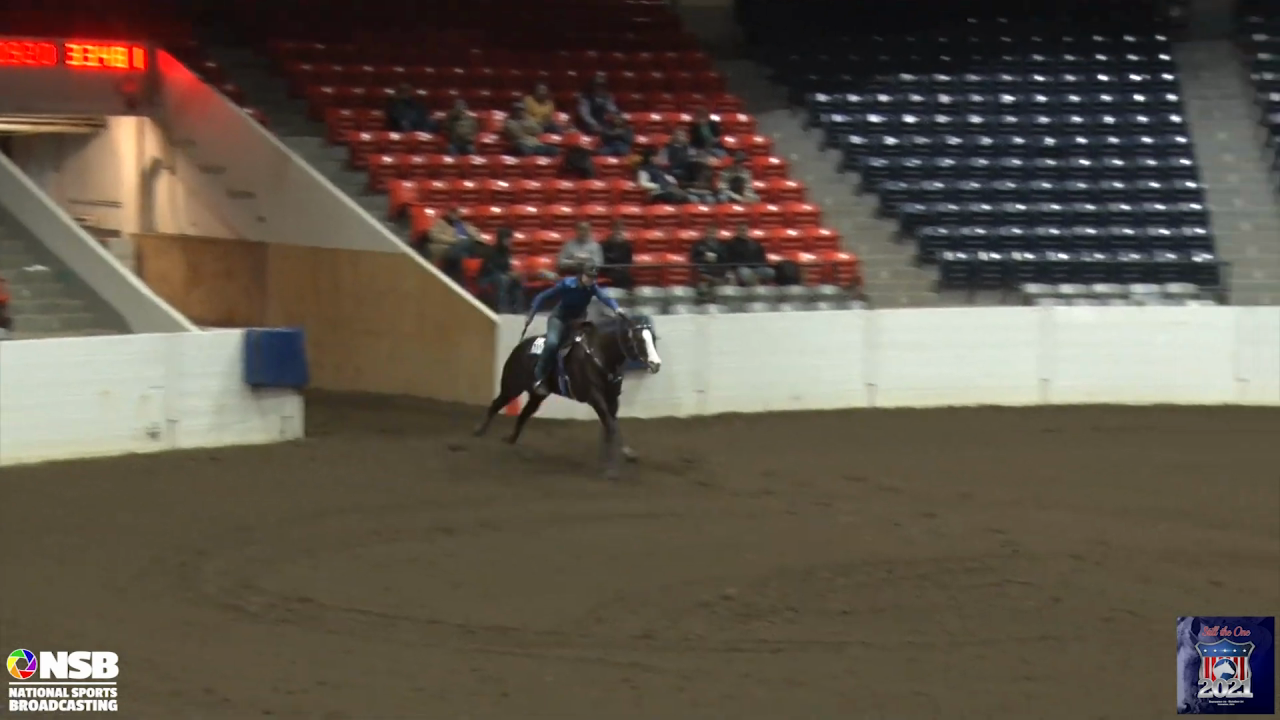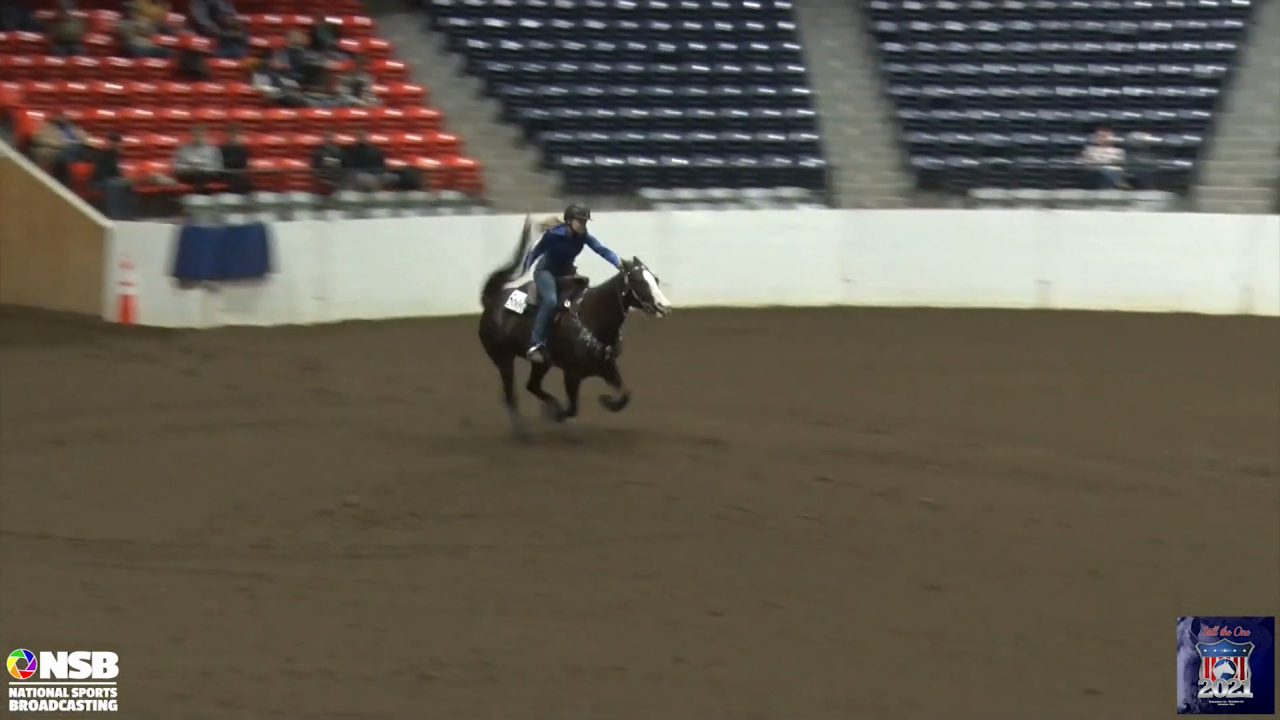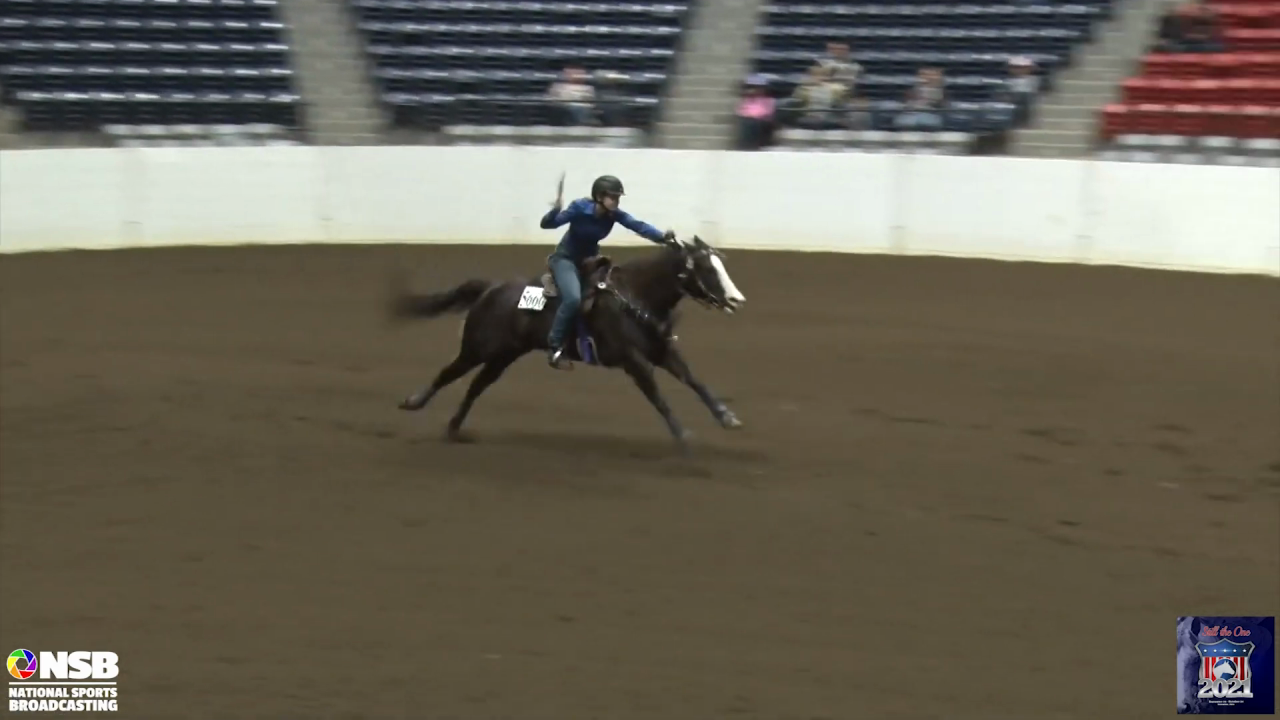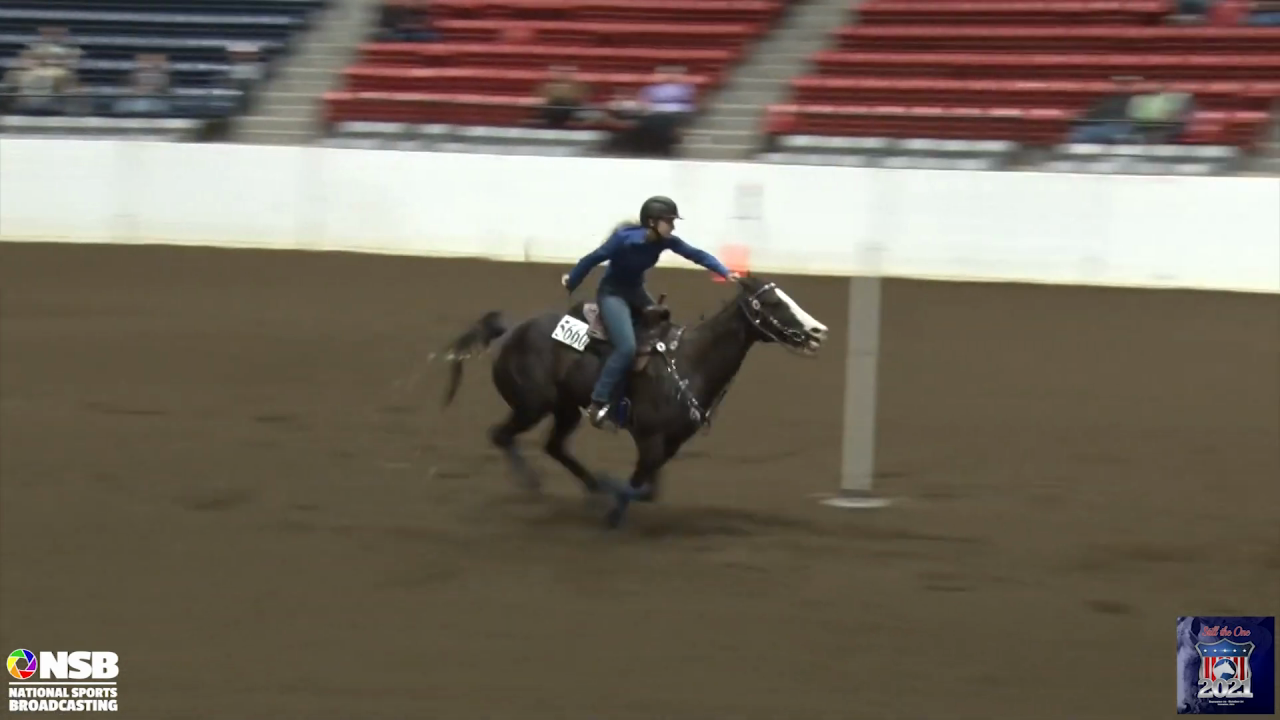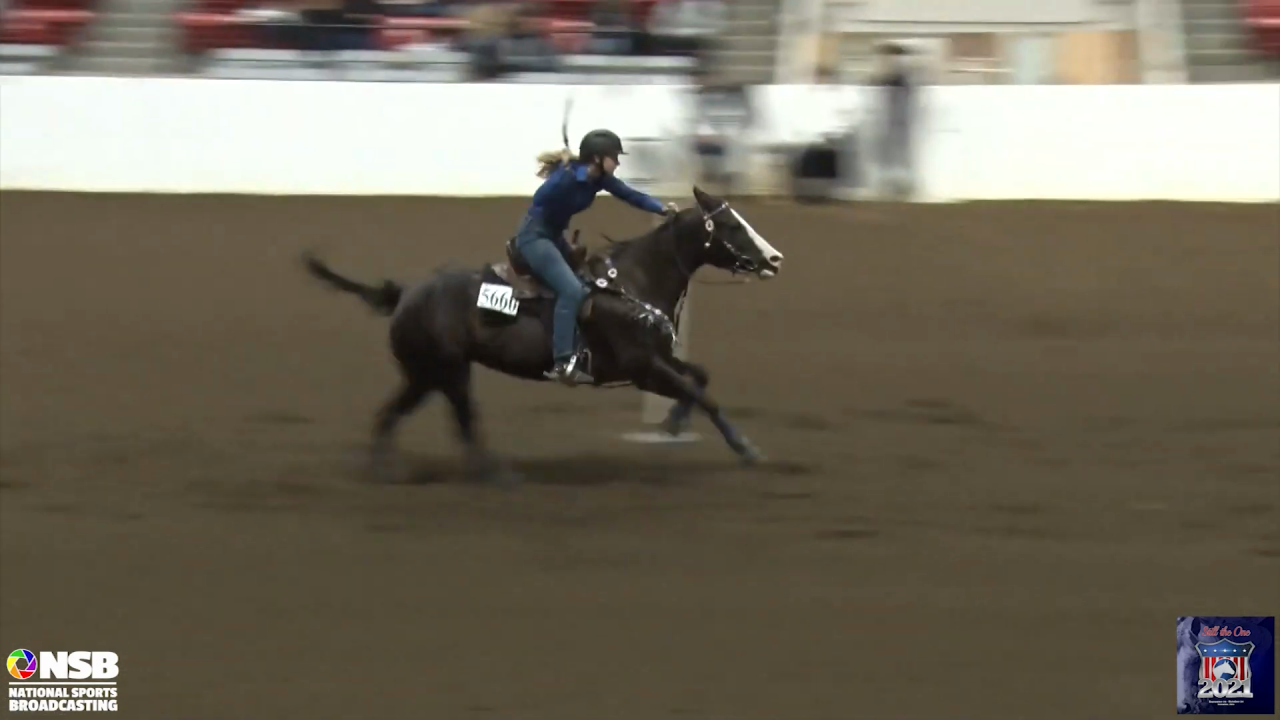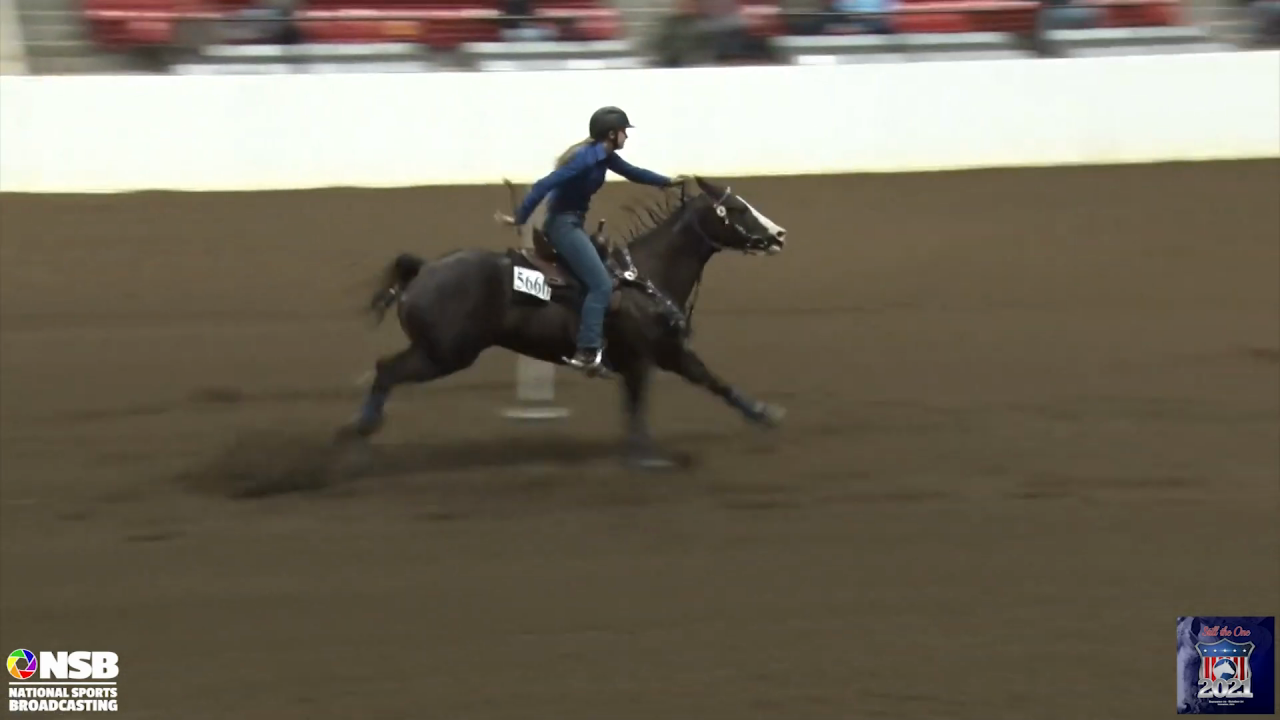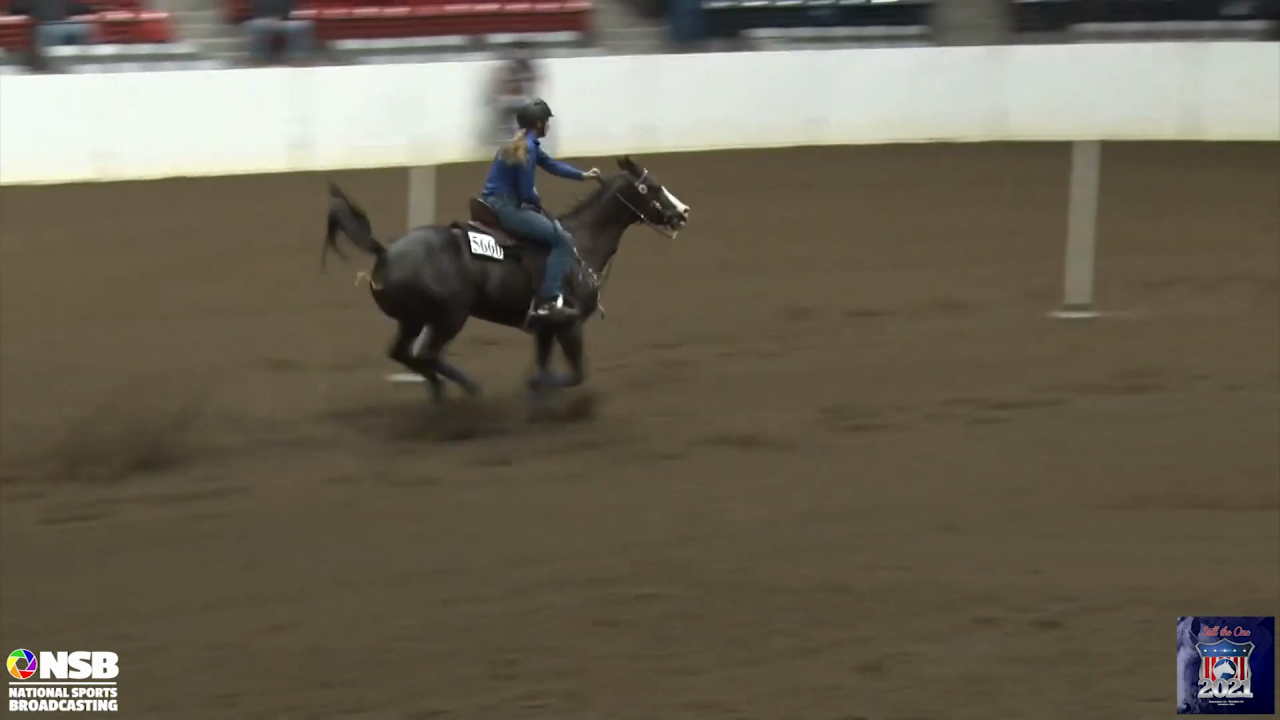
dt=0.5s
person 1, frame 1
left shoulder: (593, 288)
right shoulder: (566, 284)
left elbow: (606, 298)
right elbow: (543, 297)
left wrist: (617, 309)
right wrist: (531, 315)
left hip: (579, 320)
right hip: (559, 318)
right knee: (552, 343)
right ankle: (539, 378)
person 1, frame 2
left shoulder: (583, 236)
right shoulder: (554, 234)
left elbow: (602, 250)
right elbow: (536, 252)
left wrist: (618, 263)
right wrist: (525, 269)
left hip: (567, 273)
right hip: (547, 272)
right knee: (550, 302)
right ankle: (536, 344)
person 1, frame 3
left shoulder: (614, 214)
right shoulder: (579, 209)
left elbow: (639, 226)
right elbow: (548, 223)
left wrist: (662, 236)
right wrist: (555, 211)
left hip: (589, 259)
right hip: (565, 259)
right knee: (573, 298)
right ankle: (555, 346)
person 1, frame 4
left shoulder: (665, 240)
right shoulder: (626, 239)
left elbow: (697, 255)
right elbow: (592, 259)
left wrist: (724, 271)
right wrist: (571, 283)
left hip: (635, 293)
right hip: (612, 295)
right knee: (627, 347)
right ankle: (598, 404)
person 1, frame 5
left shoulder: (599, 178)
right shoulder: (567, 175)
left elbow: (630, 195)
right elbow: (540, 199)
left wrist: (662, 208)
right wrist: (564, 168)
left hip: (553, 236)
right hip: (533, 237)
right knee: (572, 291)
right ankle: (562, 362)
person 1, frame 6
left shoulder: (606, 156)
right shoulder: (585, 158)
left elbow: (632, 173)
right elbow: (544, 186)
left wrist: (668, 181)
right wrist: (519, 218)
left hip: (572, 224)
right hip: (563, 225)
left knee: (604, 277)
right knee: (602, 285)
right ankle: (586, 352)
person 1, frame 7
left shoulder: (526, 143)
right shoulder: (527, 149)
left elbow: (552, 165)
right elbow: (527, 193)
left wrist: (583, 175)
right wrist: (538, 202)
left hip: (496, 205)
right hip: (504, 207)
right knee: (563, 240)
right ankle: (549, 300)
